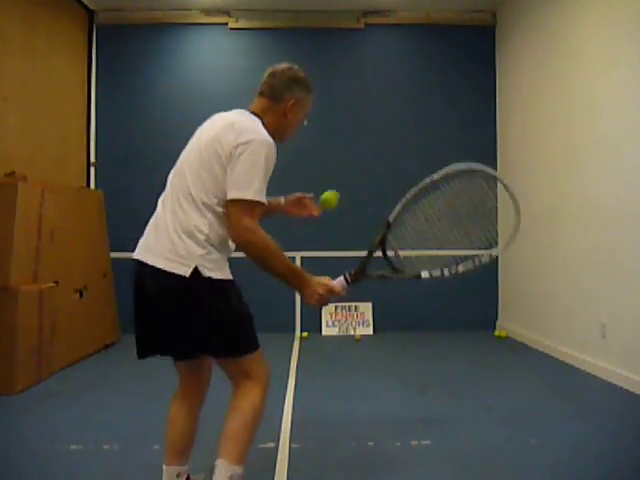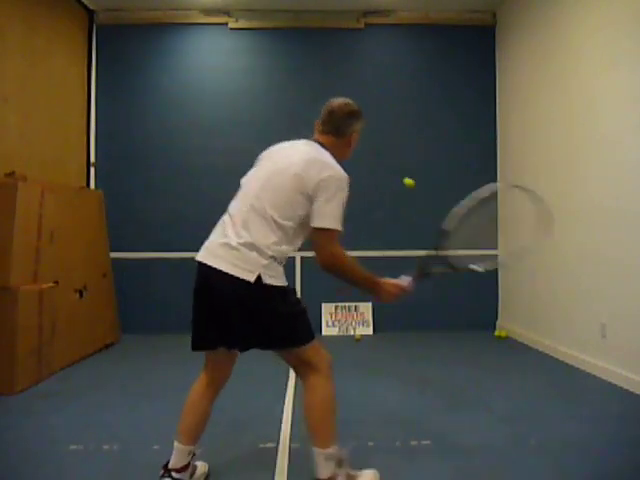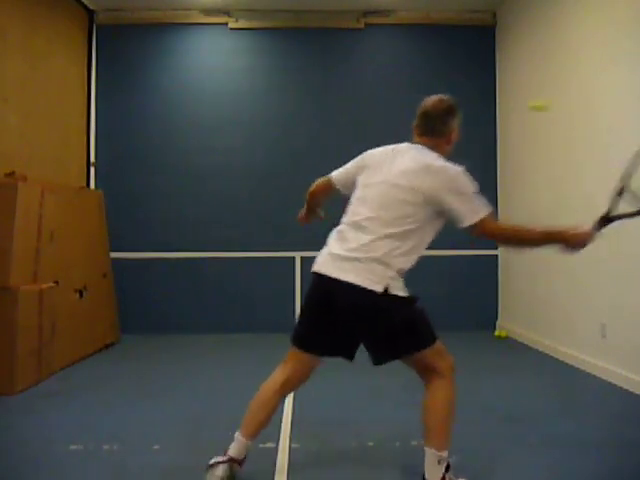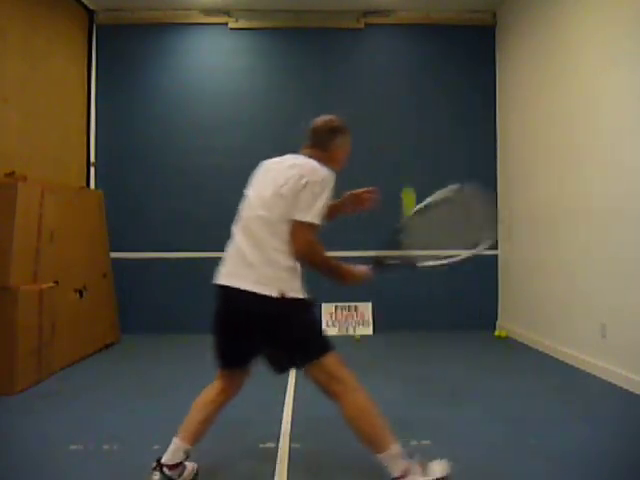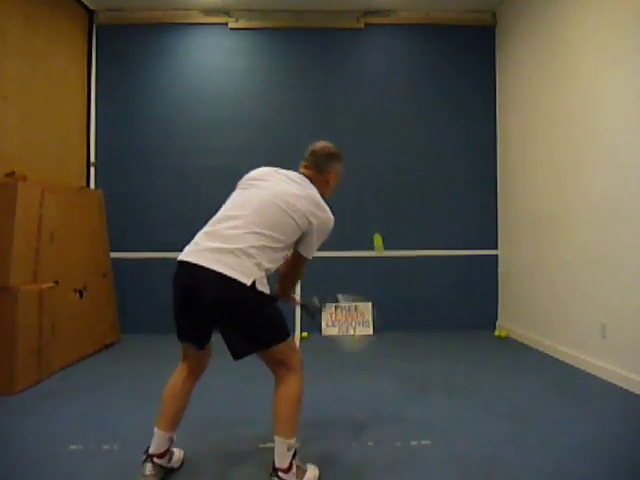
dt=1s
person 1, frame 1
left shoulder: (223, 122)
right shoulder: (256, 140)
right elbow: (242, 230)
left wrist: (277, 204)
right wrist: (303, 282)
left hip: (154, 263)
right hip: (191, 272)
left knee: (194, 380)
right knee: (253, 378)
person 1, frame 2
left shoulder: (278, 150)
right shoulder: (332, 174)
right elbow: (328, 254)
right wrist: (376, 286)
left hip: (211, 264)
right hip: (252, 277)
left knee: (214, 372)
right knee: (316, 367)
person 1, frame 3
left shoulder: (376, 156)
right shoulder: (449, 176)
left elbow: (317, 189)
right elbow: (495, 232)
left wrist: (310, 211)
right wrist: (559, 237)
left hip: (327, 275)
right hip: (375, 290)
left knee: (290, 371)
right knee: (440, 371)
person 1, frame 4
left shoulder: (268, 166)
right shoulder: (318, 175)
right elbow: (302, 245)
left wrist: (340, 206)
right wrist: (343, 272)
left hip: (229, 287)
right hip: (272, 295)
left knee: (227, 382)
right knee: (340, 383)
person 1, frame 5
left shoulder: (260, 173)
right shoulder: (322, 214)
right elbow: (293, 270)
right wrist: (284, 293)
left hip: (189, 265)
right hip: (236, 282)
left knee: (192, 364)
right knee: (289, 366)
